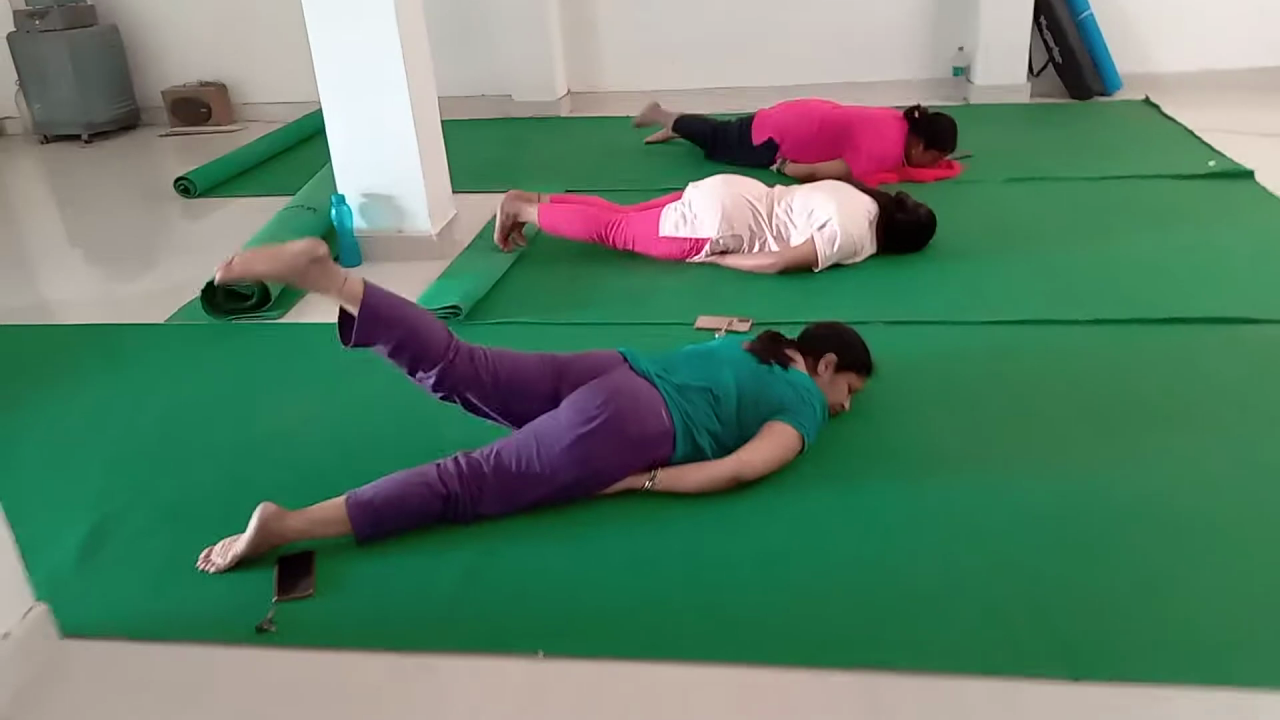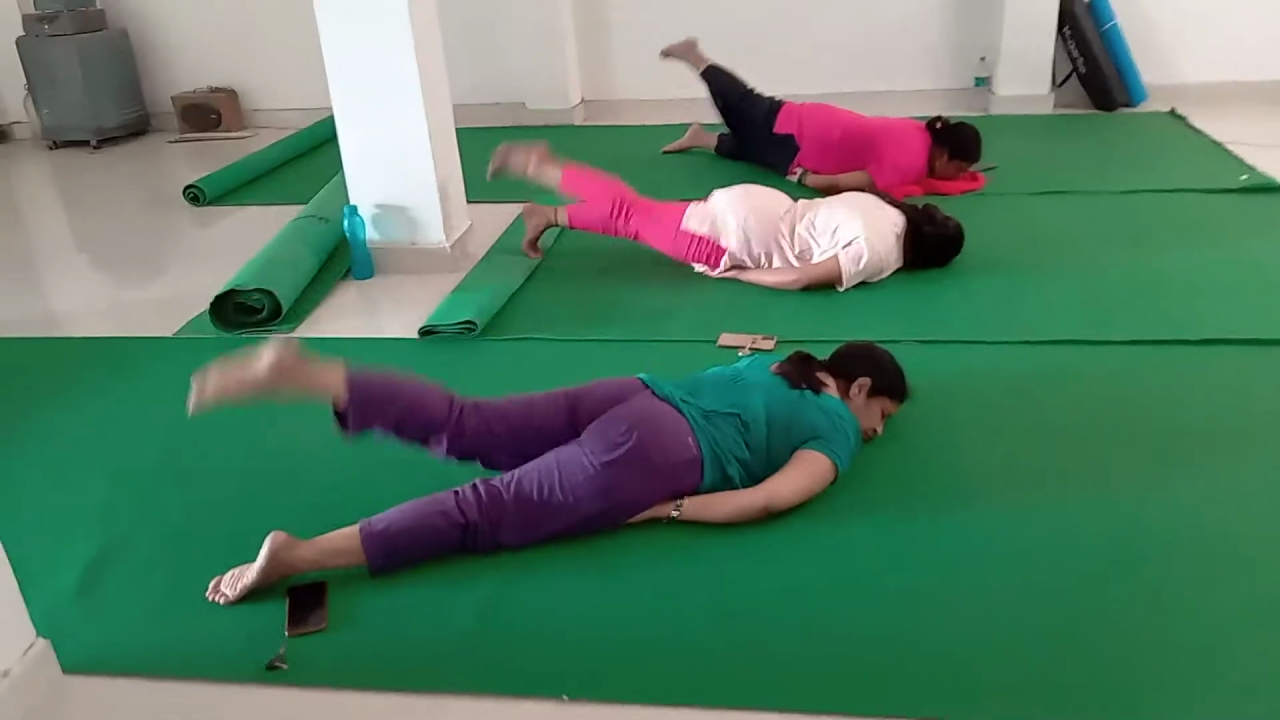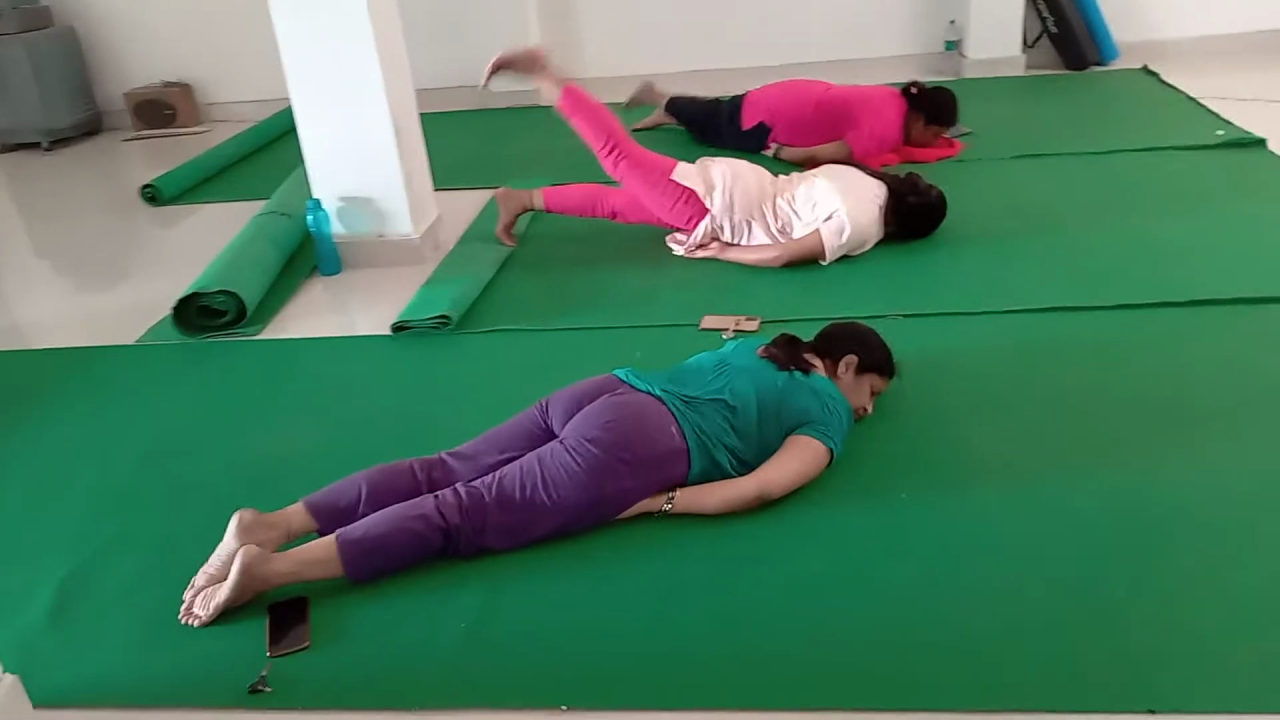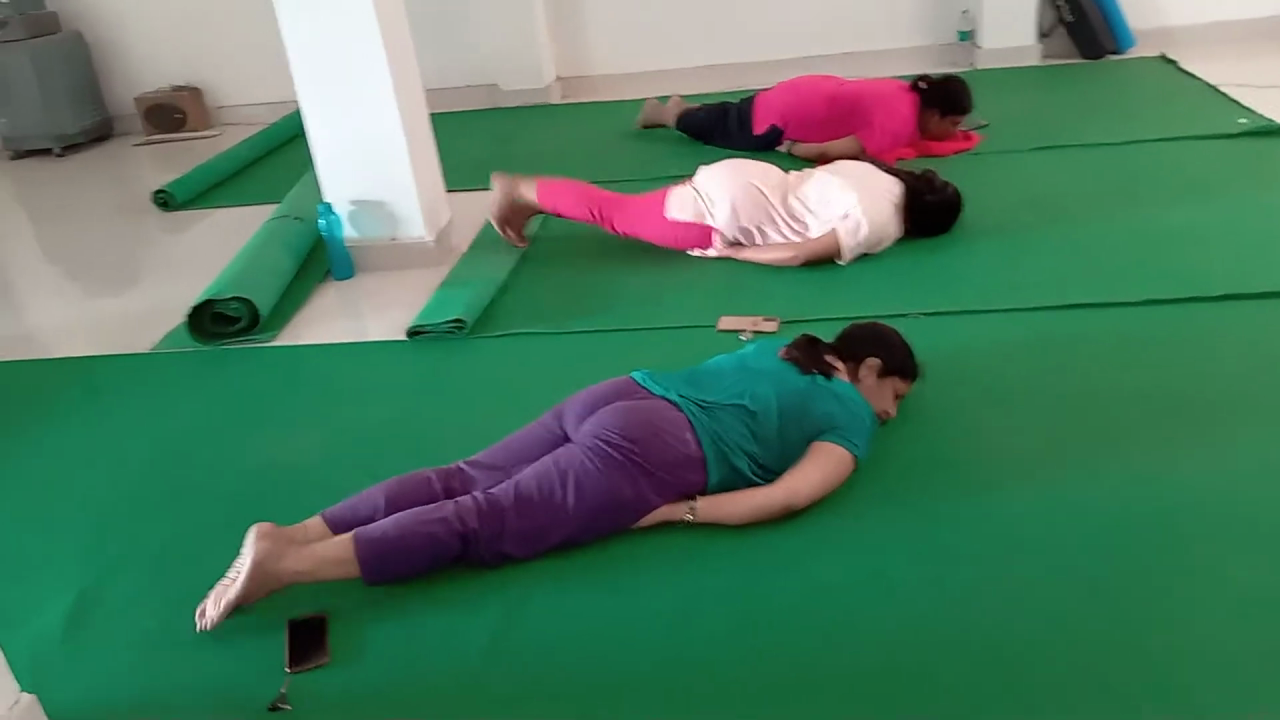
dt=0.4s
person 1, frame 1
left shoulder: (750, 345)
right shoulder: (803, 408)
right elbow: (740, 468)
right wrist: (644, 480)
left hip: (605, 370)
right hip: (626, 425)
left knee: (451, 369)
right knee: (466, 483)
left ankle: (322, 269)
right ankle: (286, 526)
person 1, frame 2
left shoulder: (784, 366)
right shoulder: (836, 435)
right elbow: (769, 499)
right wrist: (671, 508)
left hip: (629, 394)
right hip: (654, 452)
left knee: (458, 422)
right knee: (484, 512)
left ankle: (299, 368)
right ankle: (297, 555)
person 1, frame 3
left shoulder: (767, 347)
right shoulder: (827, 416)
right elbow: (762, 486)
right wrist: (662, 502)
left hip: (598, 393)
right hip: (633, 444)
left knee: (441, 474)
right knee: (466, 516)
left ankle: (270, 523)
right ankle: (269, 568)
person 1, frame 4
left shoulder: (785, 350)
right shoulder: (851, 419)
right elbow: (787, 496)
right wrist: (681, 508)
left hip: (616, 396)
right hip: (649, 451)
left knee: (461, 482)
right knee: (480, 526)
left ankle: (290, 543)
right ankle: (284, 557)
person 2, frame 1
left shoulder: (858, 196)
right shoulder: (853, 238)
right elbow: (778, 262)
right wrist: (718, 260)
left hip: (730, 193)
right hip: (716, 223)
left knee: (621, 214)
right knee: (615, 230)
left ankle: (532, 199)
right ankle: (520, 210)
person 2, frame 2
left shoulder: (884, 210)
right shoulder: (876, 255)
right elbow: (803, 278)
right wrist: (741, 277)
left hip: (757, 208)
right hip: (741, 235)
left knee: (633, 215)
right knee: (628, 214)
left ankle: (552, 215)
right ankle: (537, 166)
person 2, frame 3
left shoulder: (866, 180)
right shoulder: (858, 229)
right elbow: (783, 257)
right wrist: (720, 253)
left hip: (738, 182)
right hip: (718, 203)
left knee: (615, 201)
right knee: (619, 155)
left ankle: (525, 198)
right ankle: (540, 73)
person 2, frame 4
left shoulder: (880, 175)
right shoulder: (877, 225)
right elbow: (799, 255)
right wrist: (736, 252)
left hip: (746, 179)
right hip: (730, 213)
left knee: (628, 206)
right knee: (617, 214)
left ankle: (529, 196)
right ankle: (518, 189)
person 3, frame 1
left shoulder: (901, 122)
right shoulder: (884, 153)
right elbow: (816, 172)
right wrist: (783, 167)
left hip: (803, 118)
right hip: (778, 134)
left knee: (724, 138)
right knee: (720, 138)
left ankle: (678, 126)
right ankle: (661, 117)
person 3, frame 2
left shoulder: (923, 133)
right shoulder: (907, 166)
right elbow: (838, 185)
right wrist: (802, 177)
left hip: (818, 126)
right hip: (795, 135)
left knee: (752, 144)
right knee: (741, 104)
left ankle: (702, 137)
right ankle: (693, 57)
person 3, frame 3
left shoulder: (899, 100)
right shoulder: (884, 133)
right elbow: (817, 156)
right wrist: (777, 152)
left hip: (795, 99)
right hip: (772, 116)
left knee: (719, 120)
right knee: (712, 119)
left ankle: (669, 110)
right ankle: (656, 97)
person 3, frame 4
left shoulder: (912, 93)
right shoulder: (898, 127)
right elbow: (827, 152)
right wrist: (790, 148)
left hip: (807, 93)
right hip: (781, 118)
left knee: (729, 118)
right knee: (720, 128)
left ankle: (682, 107)
right ankle: (663, 114)
